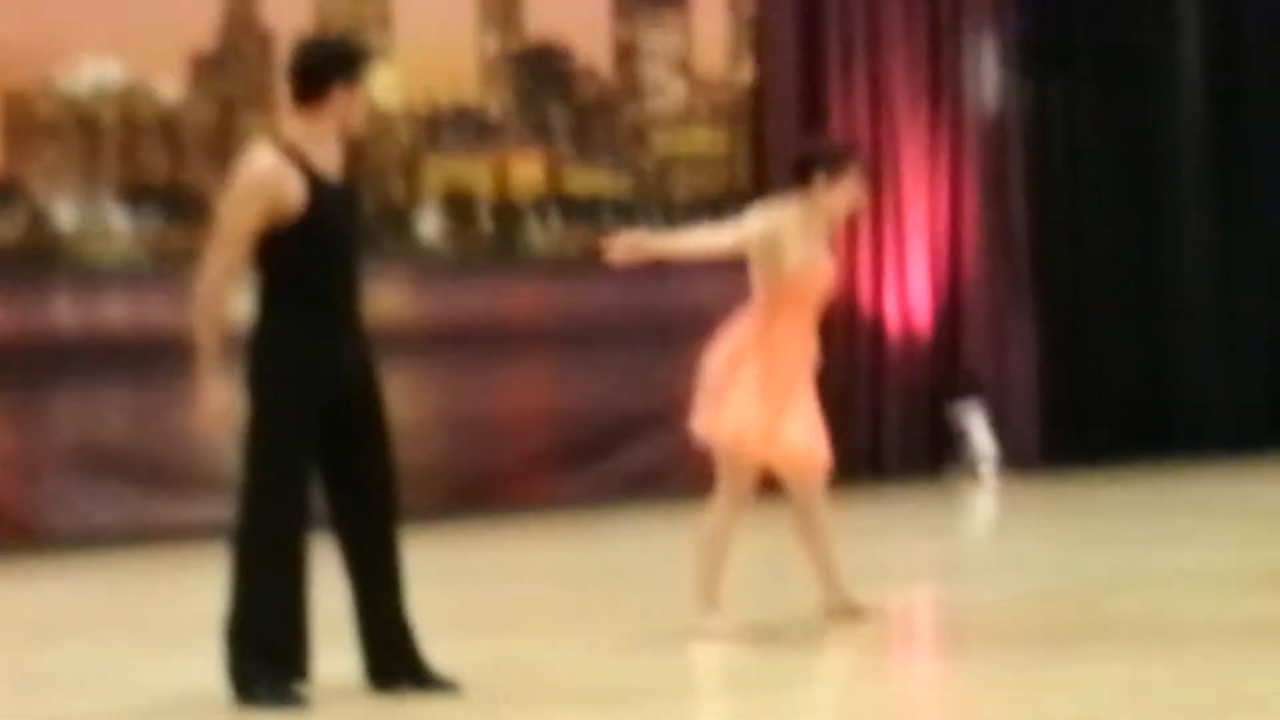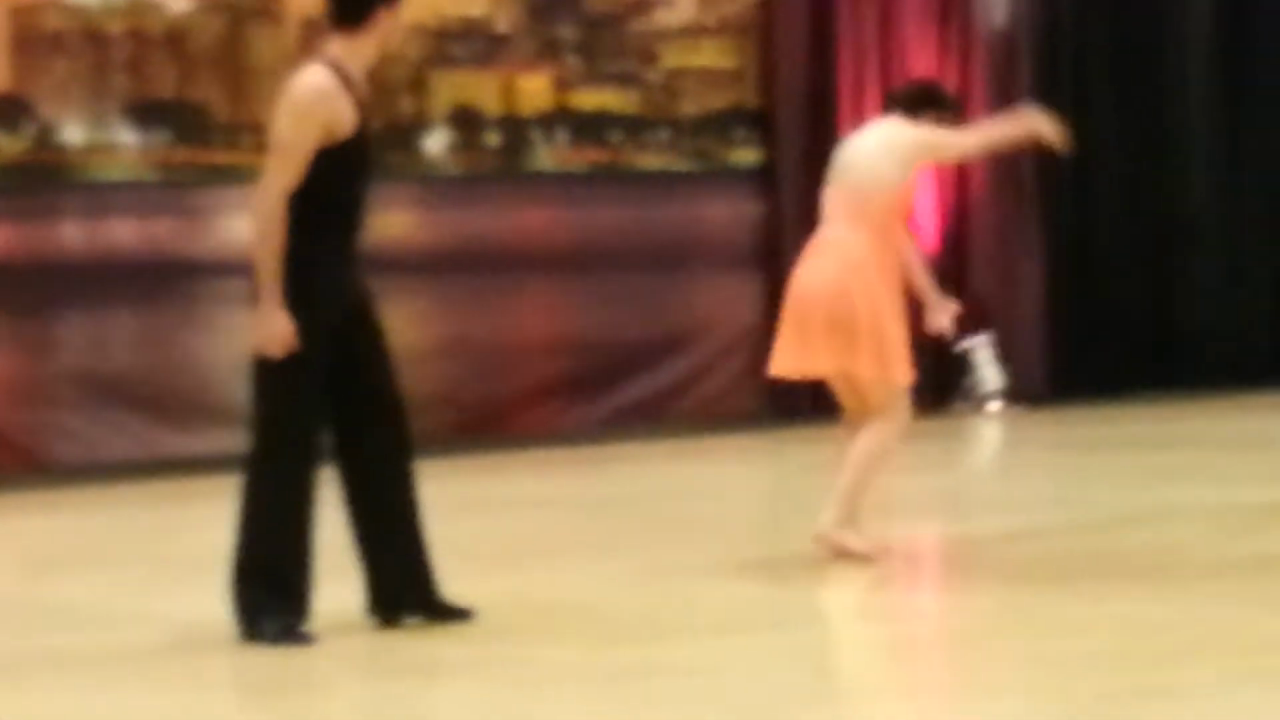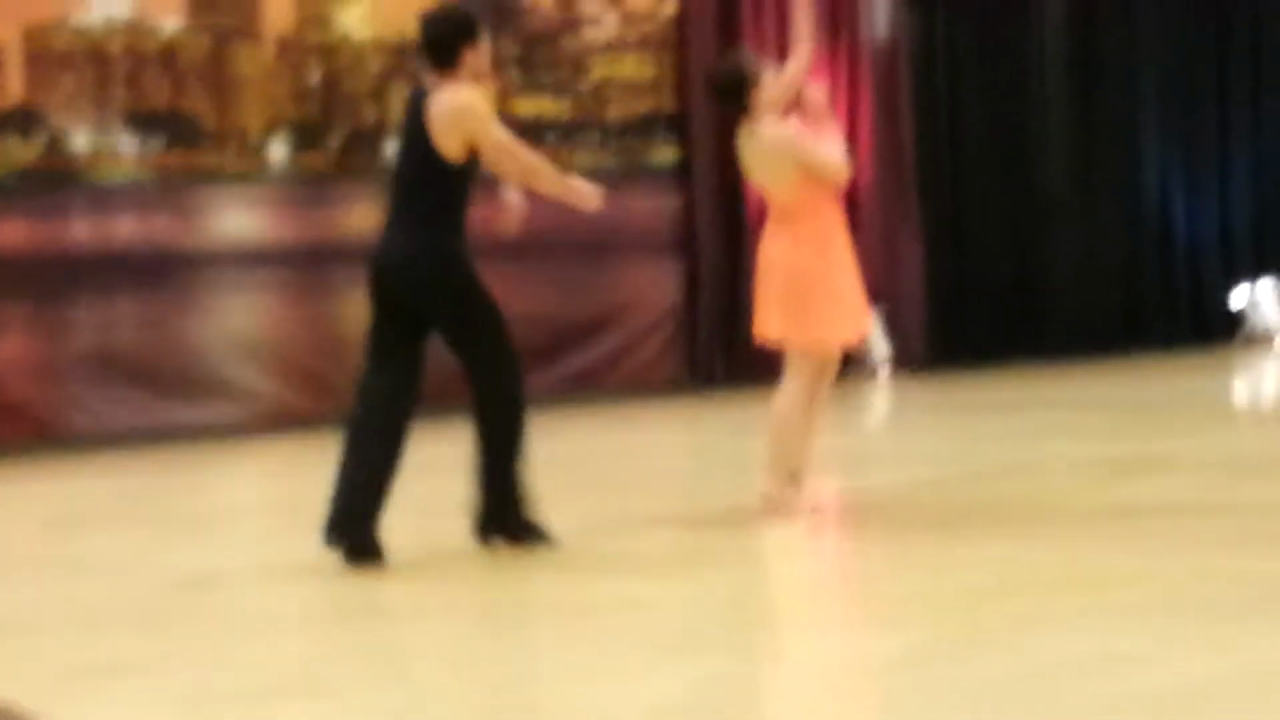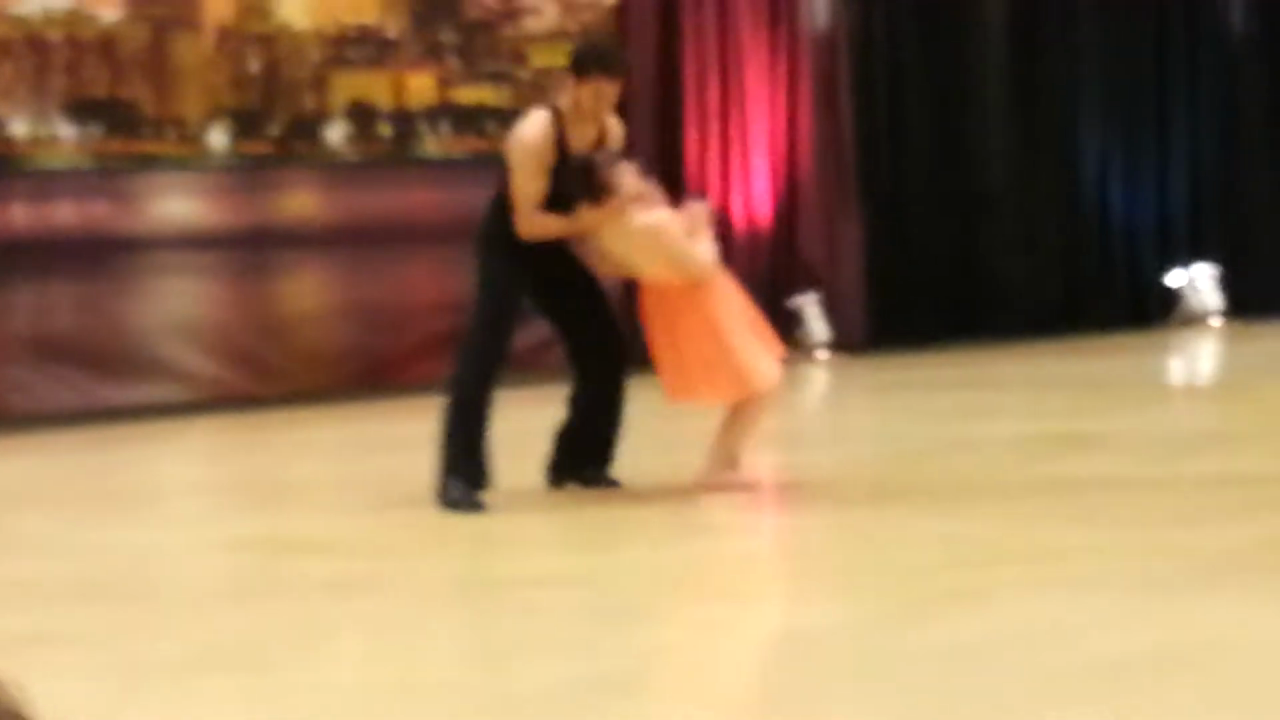
dt=0.7s
person 1, frame 1
left shoulder: (334, 154)
right shoulder: (266, 170)
right elbow: (214, 280)
right wrist: (211, 376)
left hip: (347, 354)
right hip: (290, 360)
left knee: (370, 508)
right knee: (275, 515)
left ankle: (393, 659)
right ankle: (262, 667)
person 1, frame 2
left shoulder: (346, 83)
right shoulder: (315, 90)
right elbow: (271, 196)
right wrist: (270, 302)
left hip: (337, 281)
right hip: (301, 284)
left knee: (378, 429)
right knee: (287, 443)
left ankle: (403, 588)
right ankle: (268, 605)
person 1, frame 3
left shoulder: (424, 99)
right shoulder: (462, 102)
right elbow: (521, 162)
right wrist: (574, 191)
left hip: (393, 261)
right hip: (436, 265)
left knee: (386, 393)
right knee: (500, 381)
left ankle: (352, 526)
right ankle: (501, 515)
person 1, frame 4
left shoulder: (612, 130)
right shoulder: (534, 135)
left elbow: (598, 201)
right elbow: (527, 224)
left wrist: (619, 212)
right wrist: (584, 221)
left hip: (553, 250)
right hip: (508, 248)
left knee: (605, 347)
right knee: (482, 357)
left ankle: (578, 460)
right ankle: (458, 476)
person 2, frame 1
left shoulder: (820, 228)
right shoulder: (775, 220)
right elbow: (716, 241)
right wrist: (651, 244)
left hip: (791, 362)
right hip: (752, 359)
left knee: (809, 486)
right knee: (736, 490)
left ankle: (835, 593)
right ankle: (707, 609)
person 2, frame 2
left shoulder: (858, 141)
right shoulder: (911, 138)
right elbow: (980, 140)
left wrist: (931, 299)
right wrist: (1035, 123)
left hip: (821, 275)
right hip: (857, 282)
left knee: (863, 414)
right knee: (890, 415)
left ankle: (849, 526)
right ankle: (835, 520)
person 2, frame 3
left shoulder: (751, 127)
right shoulder: (784, 136)
left elbow: (800, 58)
right elbow: (839, 173)
right wrist: (824, 120)
left hip: (792, 244)
right hip: (811, 249)
left knee: (822, 367)
right knee: (803, 374)
left ankle: (790, 476)
right ankle: (780, 484)
person 2, frame 4
left shoulder: (604, 225)
right shoulder: (654, 224)
right elbow: (704, 268)
right wrist: (703, 221)
left hip: (667, 299)
right hip: (698, 301)
right knee: (761, 380)
